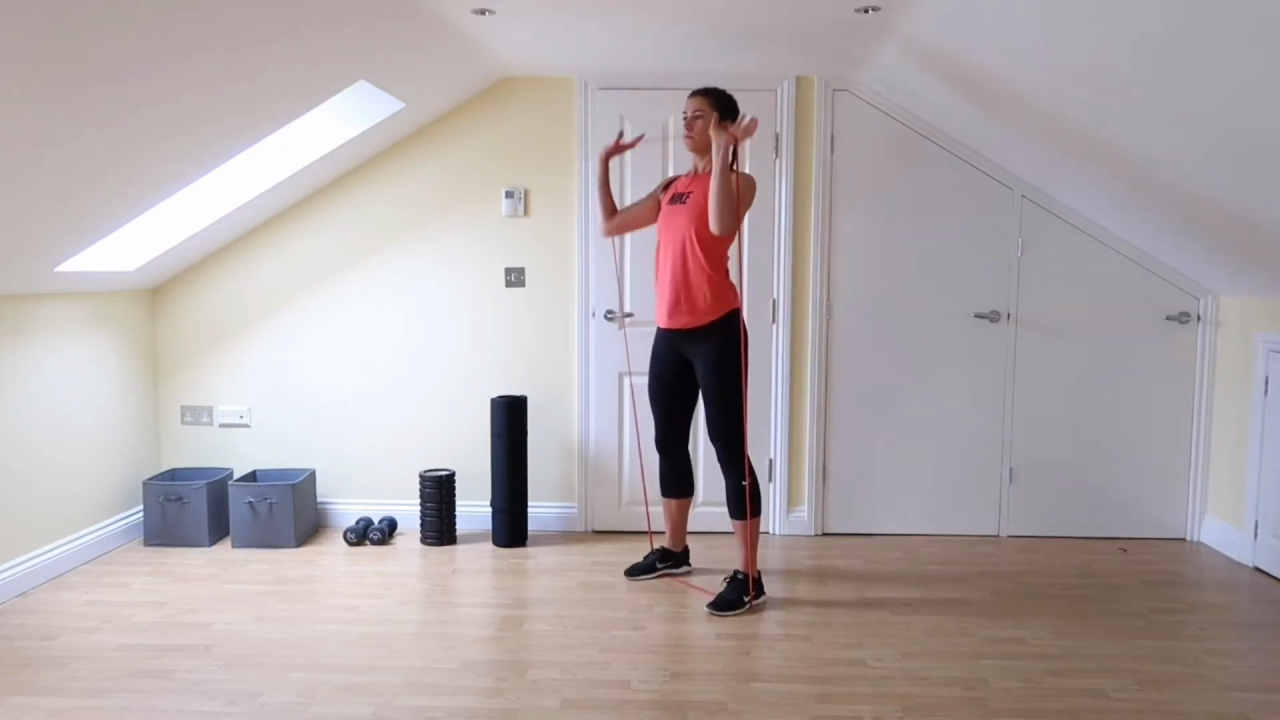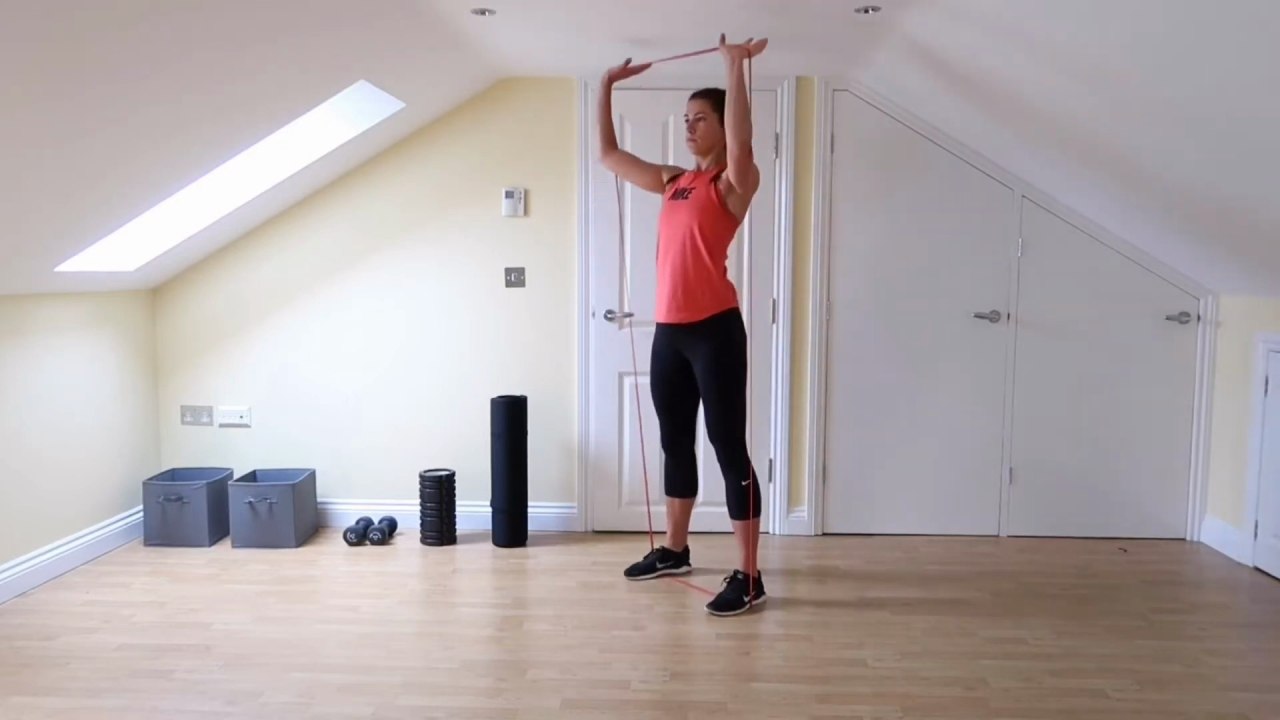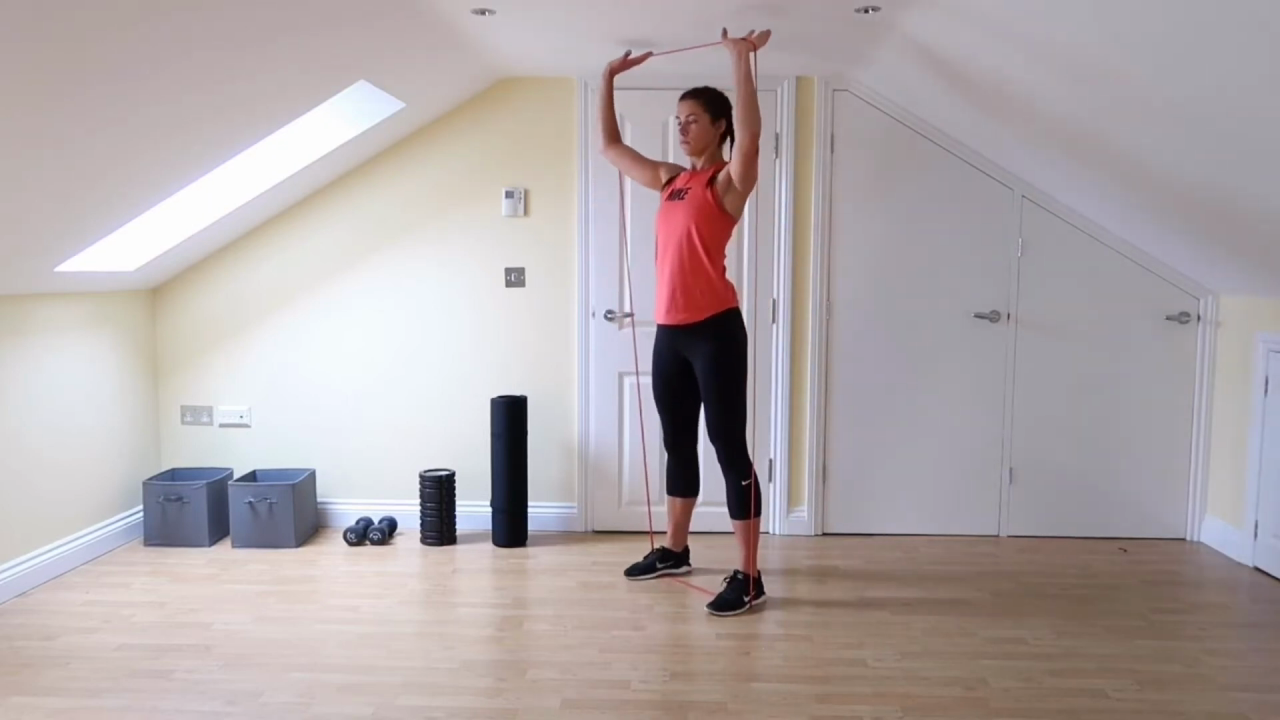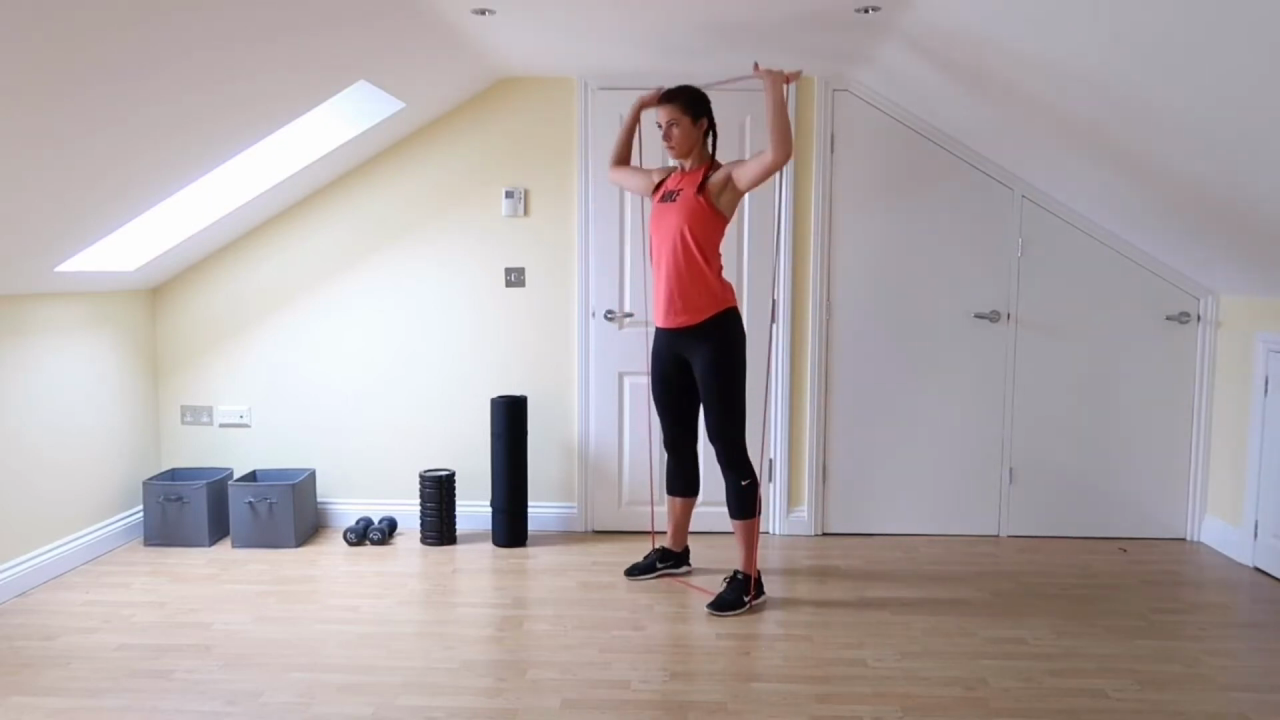
dt=0.4s
person 1, frame 1
left shoulder: (737, 182)
right shoulder: (671, 188)
left elbow: (720, 224)
right elbow: (610, 225)
left wrist: (723, 151)
right wrist: (605, 162)
left hip: (715, 331)
right hip: (670, 333)
left knee: (728, 447)
right knee: (669, 441)
left ankle: (749, 577)
right ankle: (674, 549)
person 1, frame 2
left shoulder: (735, 182)
right shoulder: (672, 180)
left elbow: (741, 145)
right elbow: (607, 154)
left wrist: (735, 67)
right wrist: (607, 87)
left hip: (715, 329)
right hip: (669, 330)
left knee: (728, 447)
right knee: (675, 442)
left ankle: (749, 577)
right ankle: (674, 549)
person 1, frame 3
left shoulder: (731, 179)
right shoulder: (668, 178)
left elbow: (751, 134)
right elbow: (609, 144)
left wrist: (741, 59)
right wrist: (610, 79)
left hip: (715, 330)
right hip: (669, 331)
left knee: (729, 448)
right knee: (678, 444)
left ankle: (748, 577)
right ankle: (674, 549)
person 1, frame 4
left shoulder: (723, 178)
right shoulder: (662, 180)
left elbow: (778, 155)
right elbow: (613, 170)
left wrist: (773, 89)
right wrist: (636, 111)
left hip: (714, 330)
right hip: (668, 333)
left knee: (728, 448)
right knee: (677, 443)
left ankle: (748, 577)
right ankle: (674, 549)
